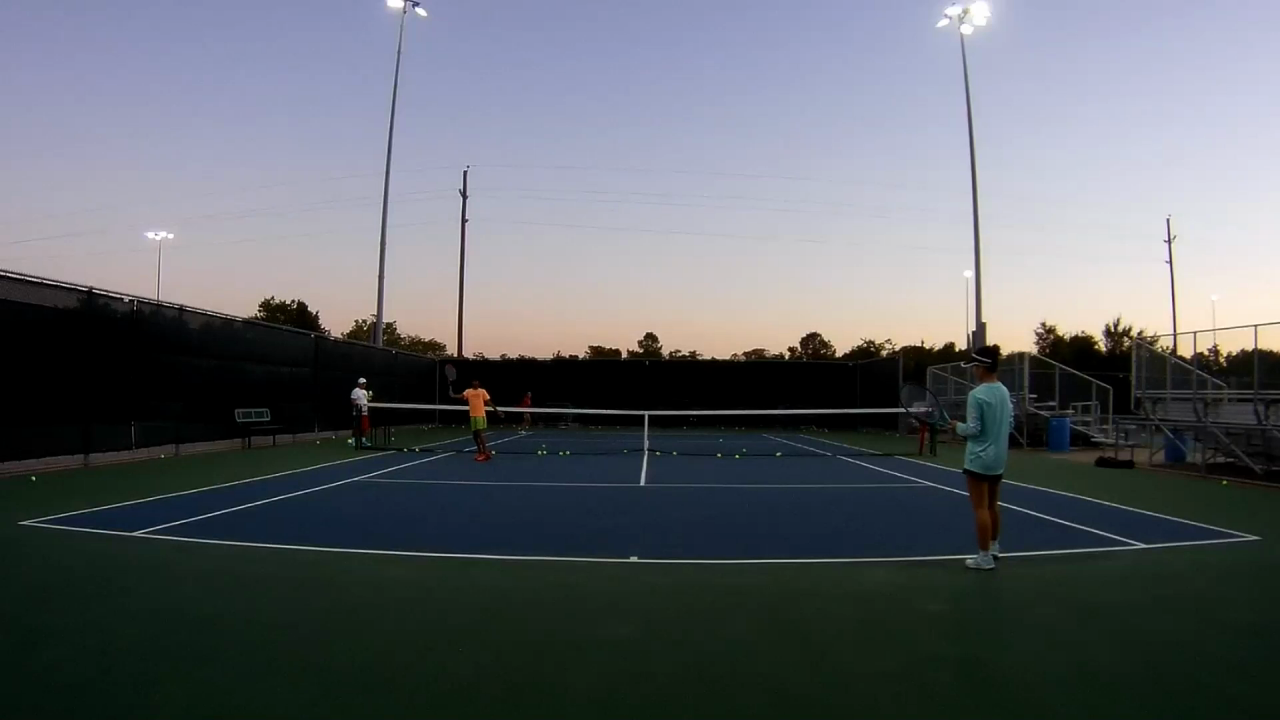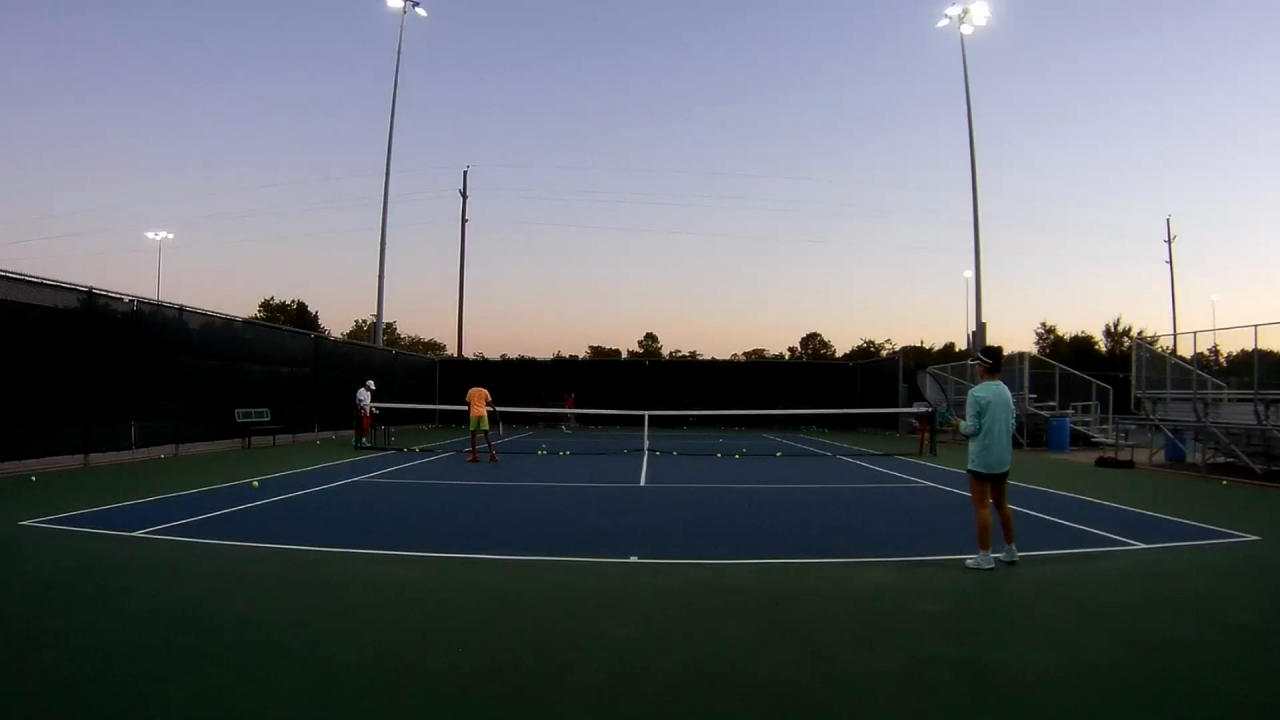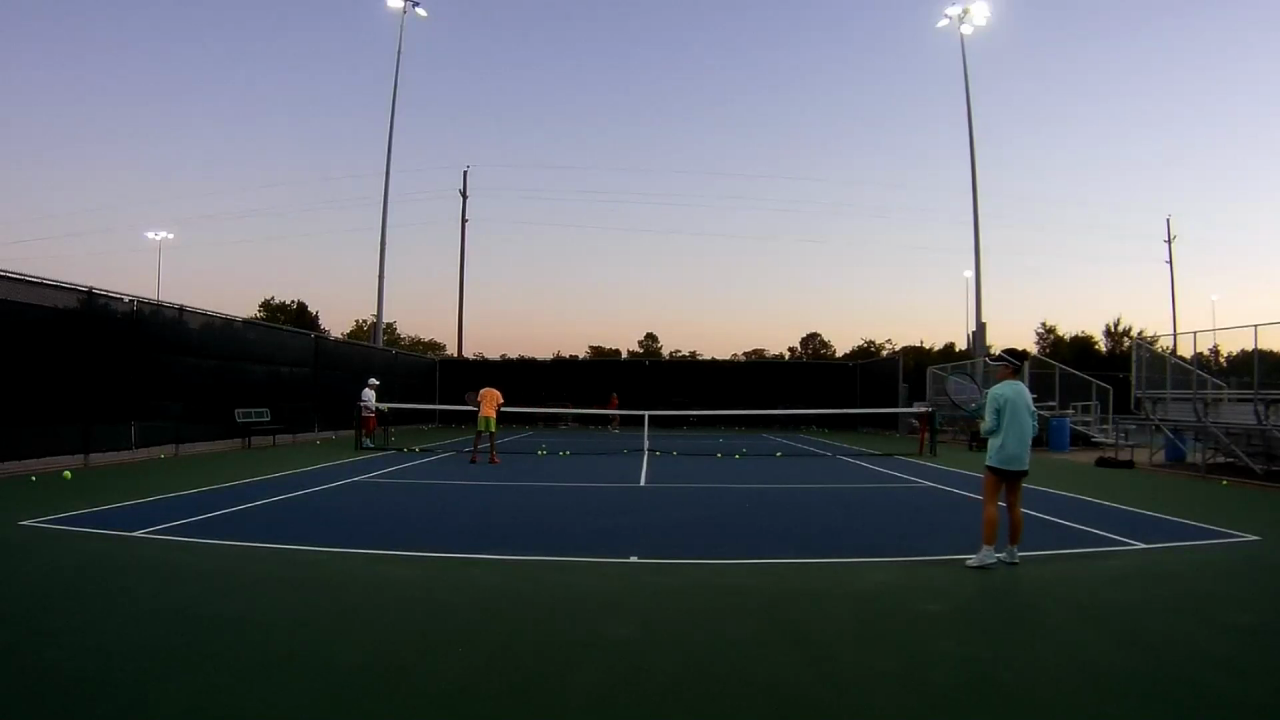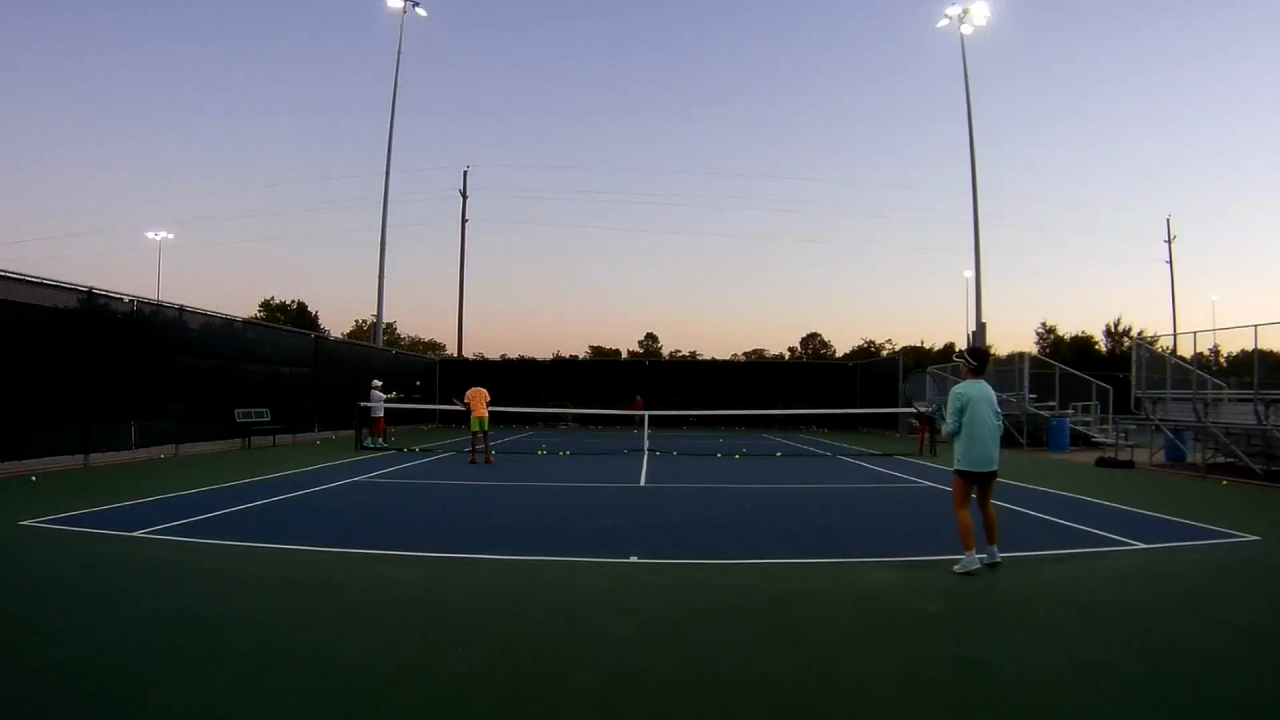
dt=1s
person 1, frame 1
left shoulder: (977, 395)
right shoulder: (1004, 392)
left elbow: (973, 429)
right elbow: (1010, 424)
left wrist: (957, 426)
left hip: (979, 459)
right hip: (998, 458)
left knee: (980, 508)
right knee: (992, 505)
left ankle: (985, 557)
right ankle: (994, 546)
person 1, frame 2
left shoulder: (976, 393)
right shoulder: (1005, 391)
left elbow: (972, 428)
right elbow: (1012, 425)
left wrist: (960, 424)
left hip: (982, 458)
right hip: (1003, 457)
left knee: (982, 508)
right knee: (1002, 505)
left ankle: (985, 557)
right ankle: (1010, 550)
person 1, frame 3
left shoulder: (997, 391)
right shoulder: (1026, 393)
left elbow: (990, 425)
right elbow: (1034, 427)
left wrist: (982, 427)
left hip: (1000, 455)
right hip: (1021, 456)
left knee: (990, 503)
right knee: (1014, 504)
left ankle: (987, 552)
right ankle: (1012, 551)
person 1, frame 4
left shoulder: (959, 391)
right shoulder: (990, 392)
left elbow: (952, 427)
right elbow: (999, 426)
left wrist: (944, 429)
left hip: (968, 458)
right hip: (990, 458)
left knee: (961, 507)
right knee: (986, 506)
left ankle: (970, 558)
right ankle: (992, 551)
